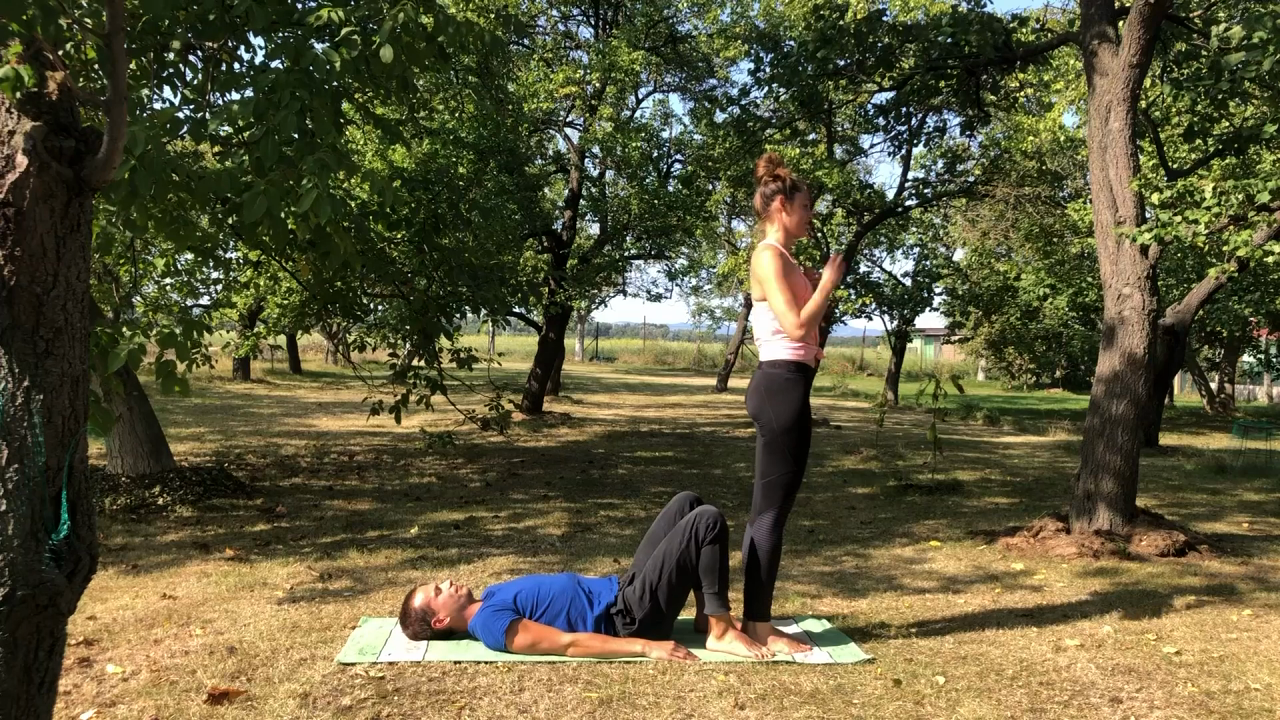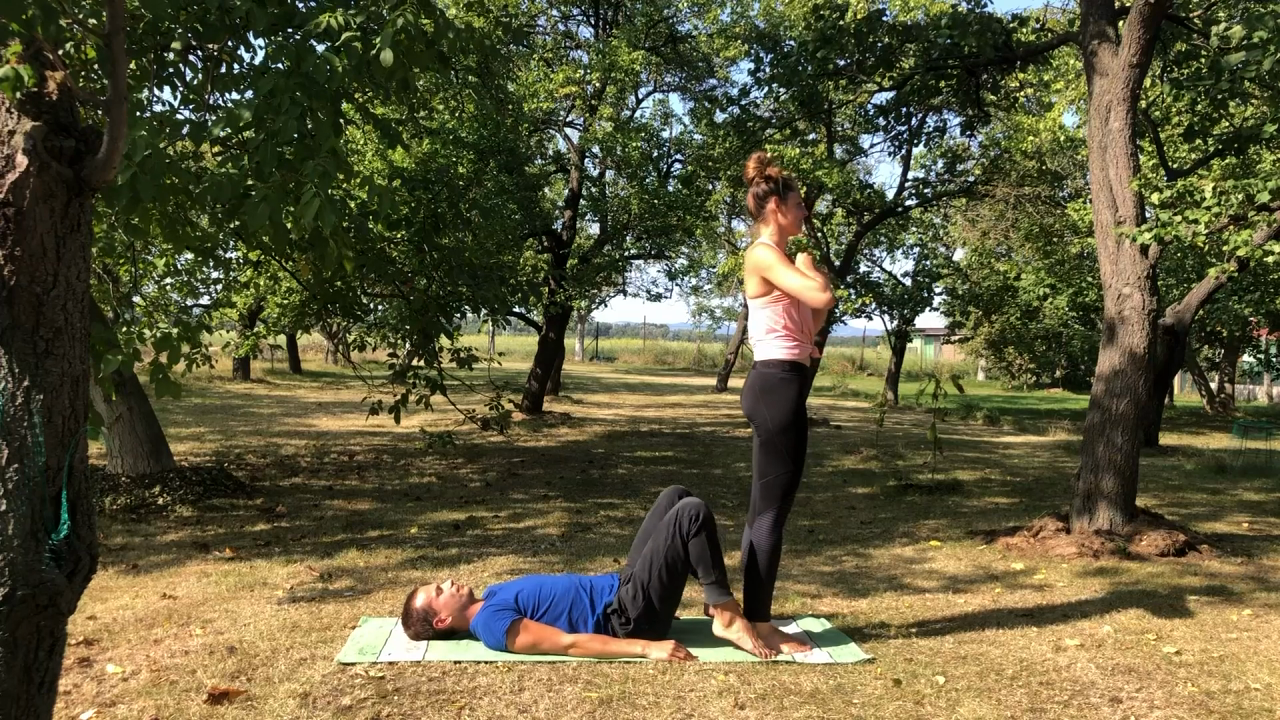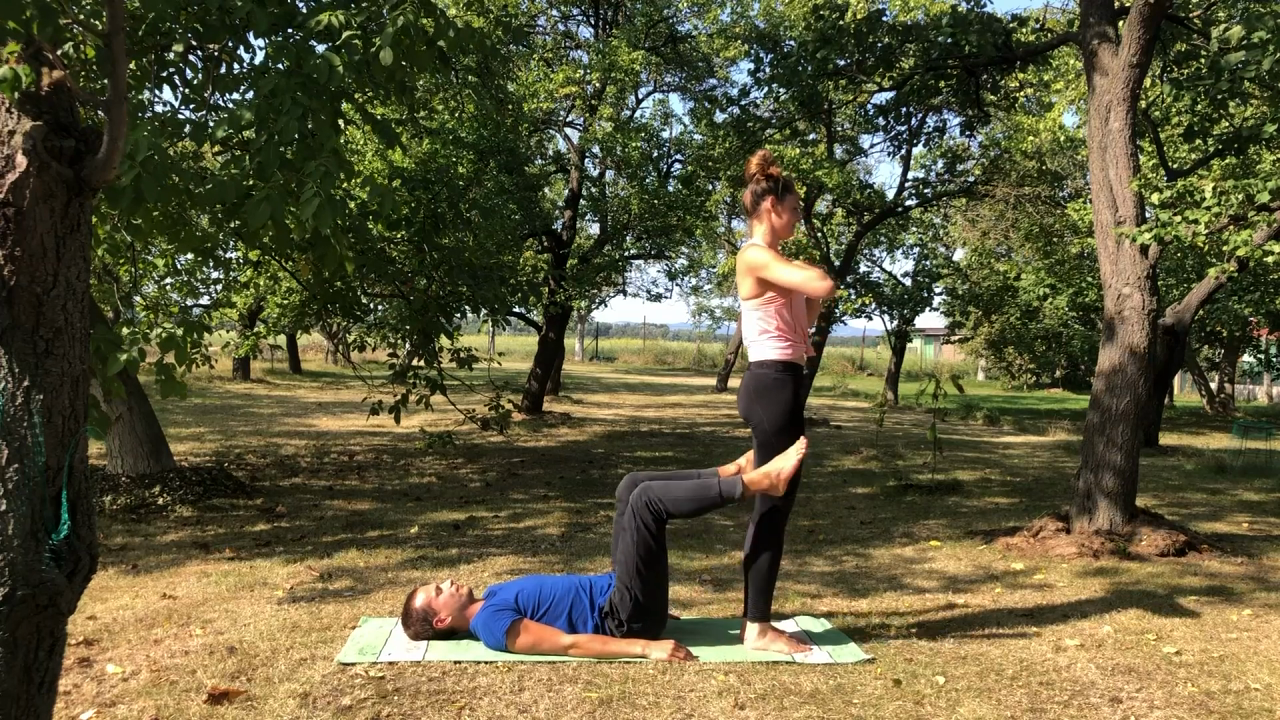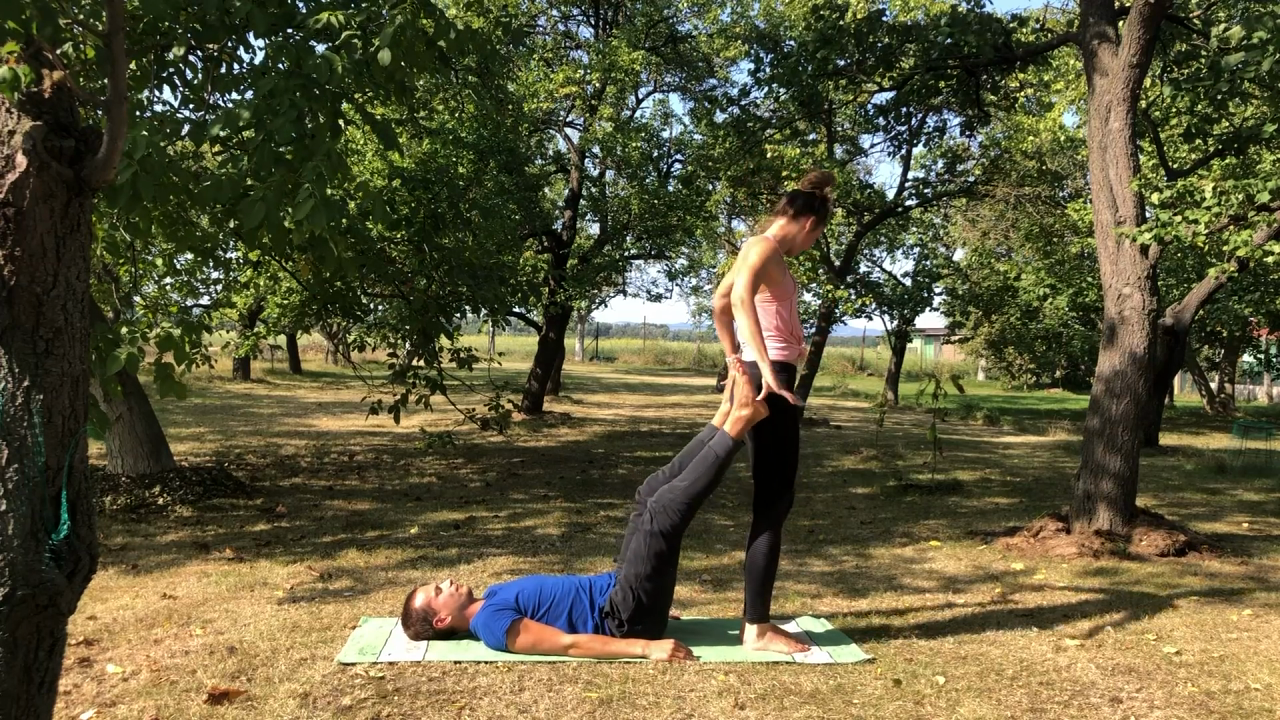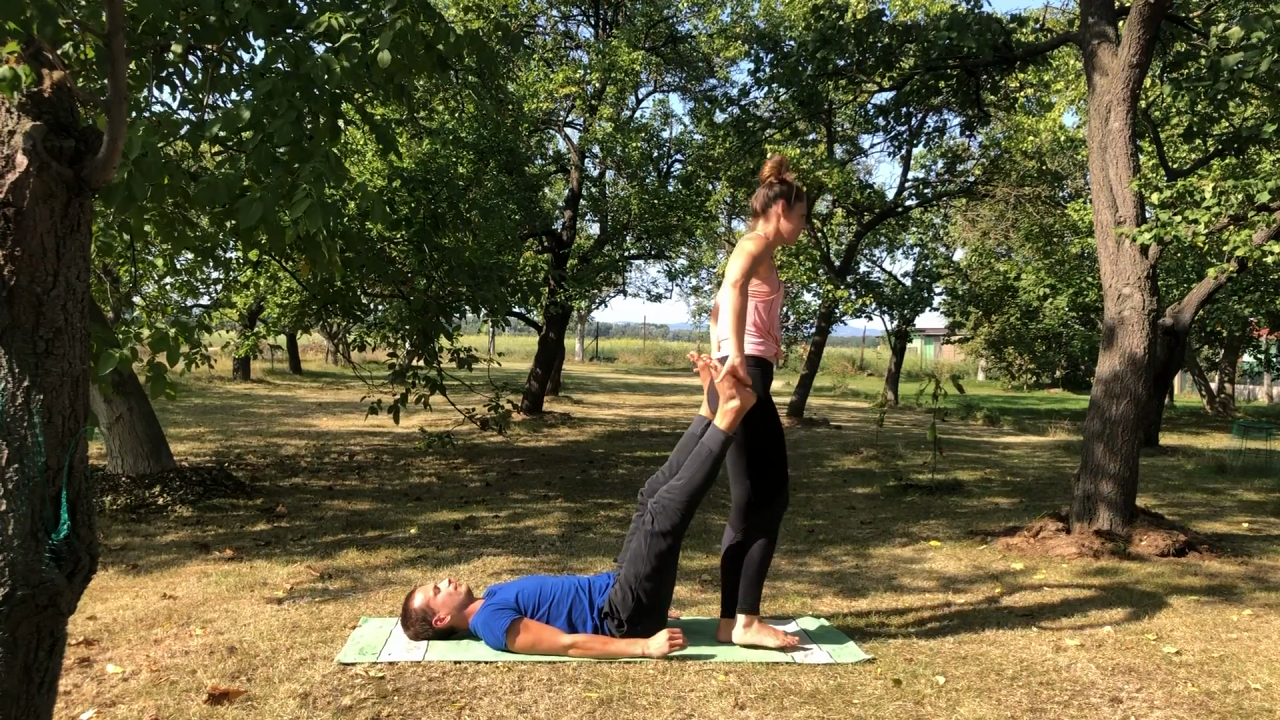
dt=0.7s
person 1, frame 1
left shoulder: (783, 258)
right shoulder: (769, 256)
right elbow: (797, 326)
left wrist: (819, 287)
right wrist: (827, 282)
left hip: (784, 383)
right hip: (782, 385)
left knee: (768, 509)
right knee: (772, 510)
left ankle: (756, 619)
right ankle: (757, 628)
person 1, frame 2
left shoulder: (777, 257)
right shoulder: (764, 253)
left elbow: (813, 320)
right elbow: (824, 297)
left wrist: (809, 272)
right wrist: (809, 266)
left hip: (779, 383)
right hip: (778, 384)
left knee: (765, 509)
right knee: (771, 510)
left ankle: (755, 619)
right ankle: (758, 626)
person 1, frame 3
left shoulder: (770, 258)
right shoulder: (756, 255)
left elbow: (804, 312)
right elbow: (824, 286)
left wrist: (810, 287)
right wrist: (811, 275)
left hip: (776, 384)
right hip: (773, 385)
left knee: (770, 507)
right knee: (774, 507)
left ankle: (755, 618)
right ankle: (758, 628)
person 1, frame 4
left shoulder: (765, 252)
right shoulder: (764, 247)
left elbow: (721, 301)
right elbow: (739, 298)
left wrist: (735, 358)
right wrist: (765, 369)
left hip: (769, 385)
right hip: (769, 388)
left knee: (776, 503)
right knee: (771, 506)
left ankle: (757, 617)
right ankle: (756, 627)
person 1, frame 5
left shoulder: (756, 251)
right shoulder: (757, 243)
left elbow: (718, 306)
right elbow: (735, 286)
left wrist: (720, 359)
right wrist: (737, 359)
left hip: (739, 381)
right hip: (745, 380)
left knee: (752, 503)
right knee: (766, 501)
left ankle: (732, 617)
right ankle: (746, 619)
person 2, frame 1
left shoulder: (491, 598)
right shoulder: (491, 625)
right elbow: (568, 643)
right wrist: (646, 646)
left hip: (621, 591)
right hip: (631, 616)
left knee: (688, 504)
right knee: (708, 521)
left ankle: (707, 614)
right ankle: (721, 630)
person 2, frame 2
left shoulder: (491, 597)
right shoulder: (491, 625)
right elbow: (568, 643)
right wrist: (645, 648)
left hip: (617, 588)
right hip: (629, 616)
left knee: (677, 497)
right knee: (692, 512)
left ankle: (718, 603)
right ankle: (725, 616)
person 2, frame 3
left shoulder: (493, 598)
right shoulder: (490, 624)
right elbow: (569, 643)
right wrist: (647, 648)
left hip: (612, 593)
right hip: (625, 620)
left knee: (633, 486)
right knee: (646, 499)
left ankle: (739, 473)
right ankle: (755, 483)
person 2, frame 4
left shoulder: (492, 600)
right shoulder: (491, 624)
right elbow: (570, 644)
right wrist: (646, 648)
left hip: (614, 591)
right hip: (625, 617)
left knee: (654, 492)
right knee: (664, 508)
left ankle: (726, 418)
right ankle: (735, 426)
person 2, frame 5
left shoulder: (493, 598)
right shoulder: (492, 624)
right elbow: (570, 643)
right wrist: (646, 645)
left hip: (615, 592)
right hip: (625, 615)
left knee: (654, 495)
right knee: (661, 514)
left ankle: (714, 408)
right ankle: (729, 415)
